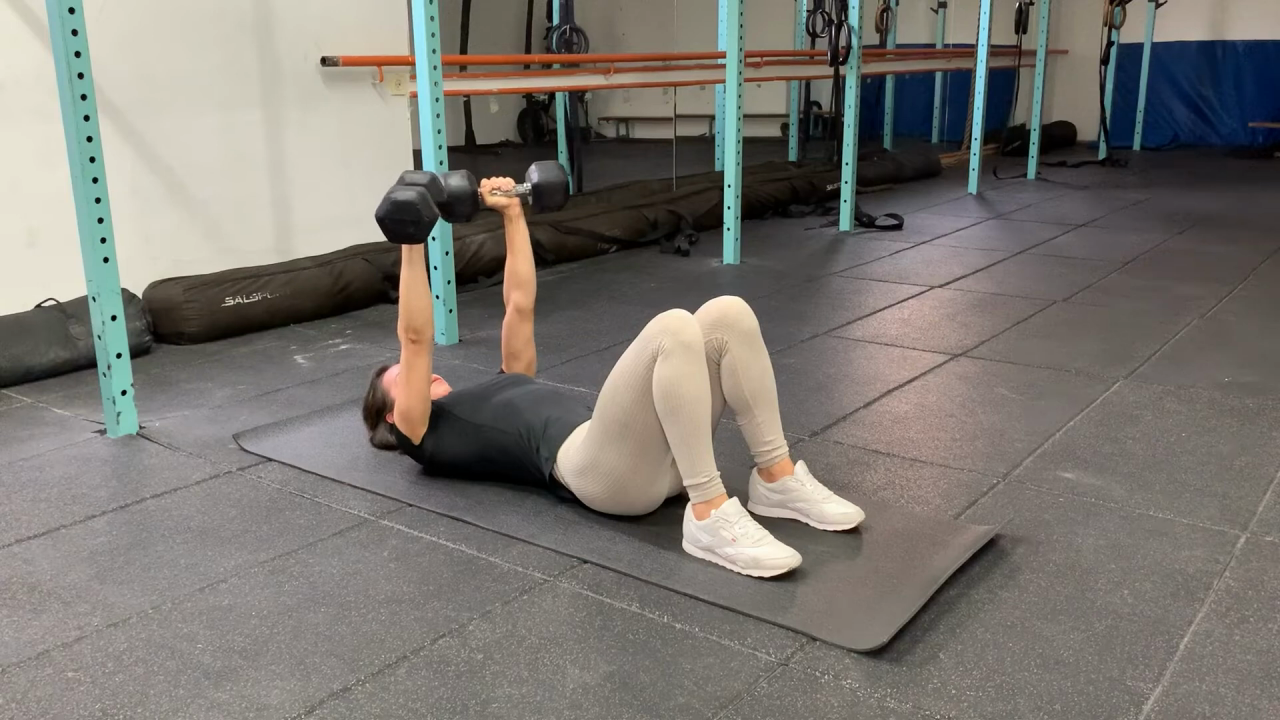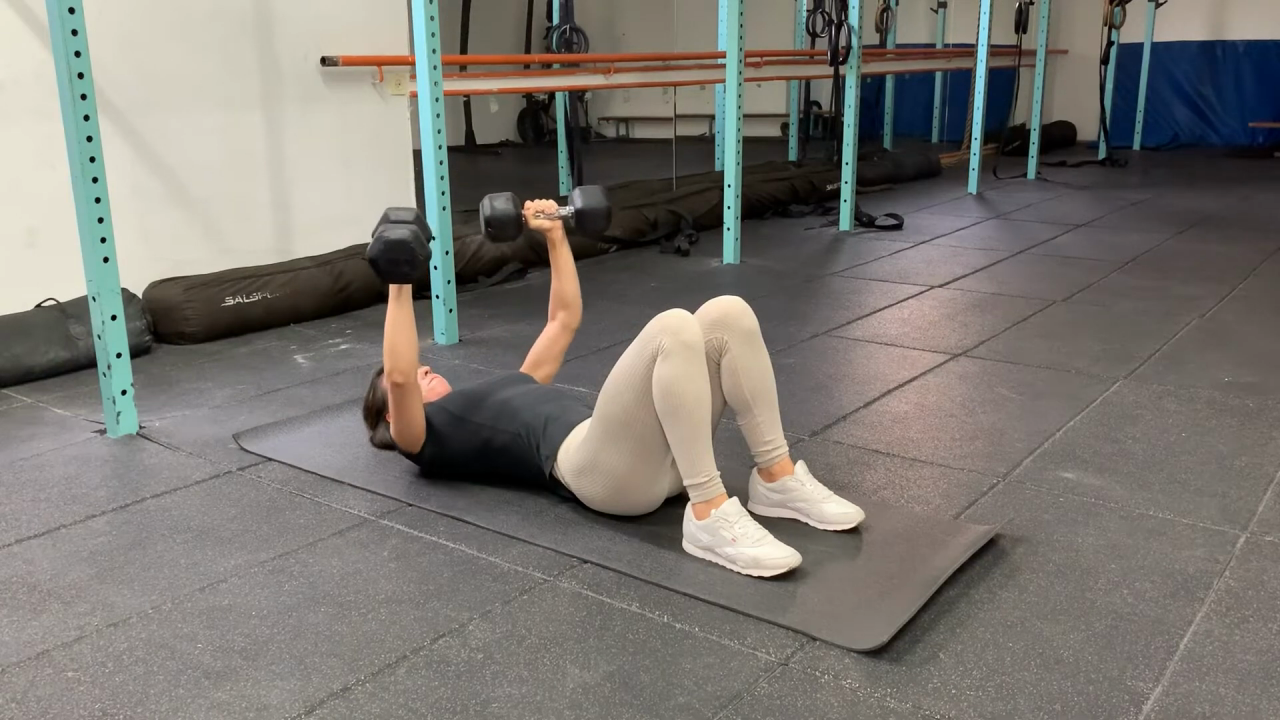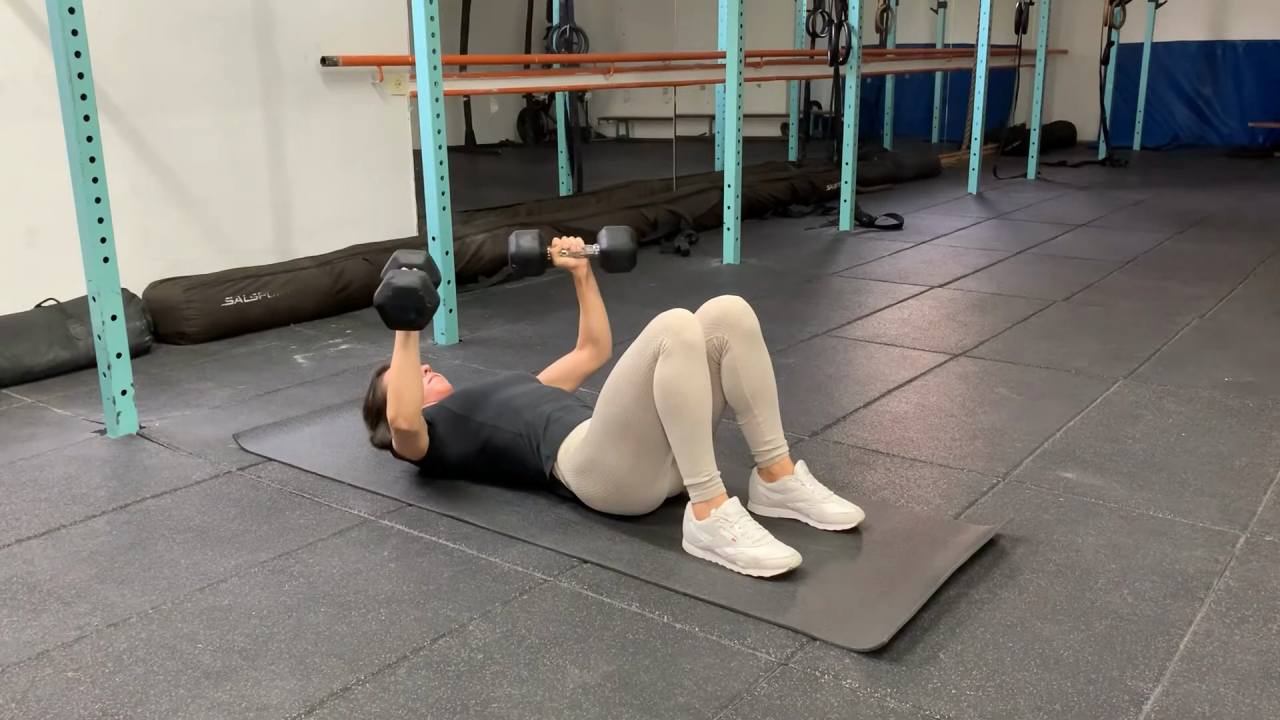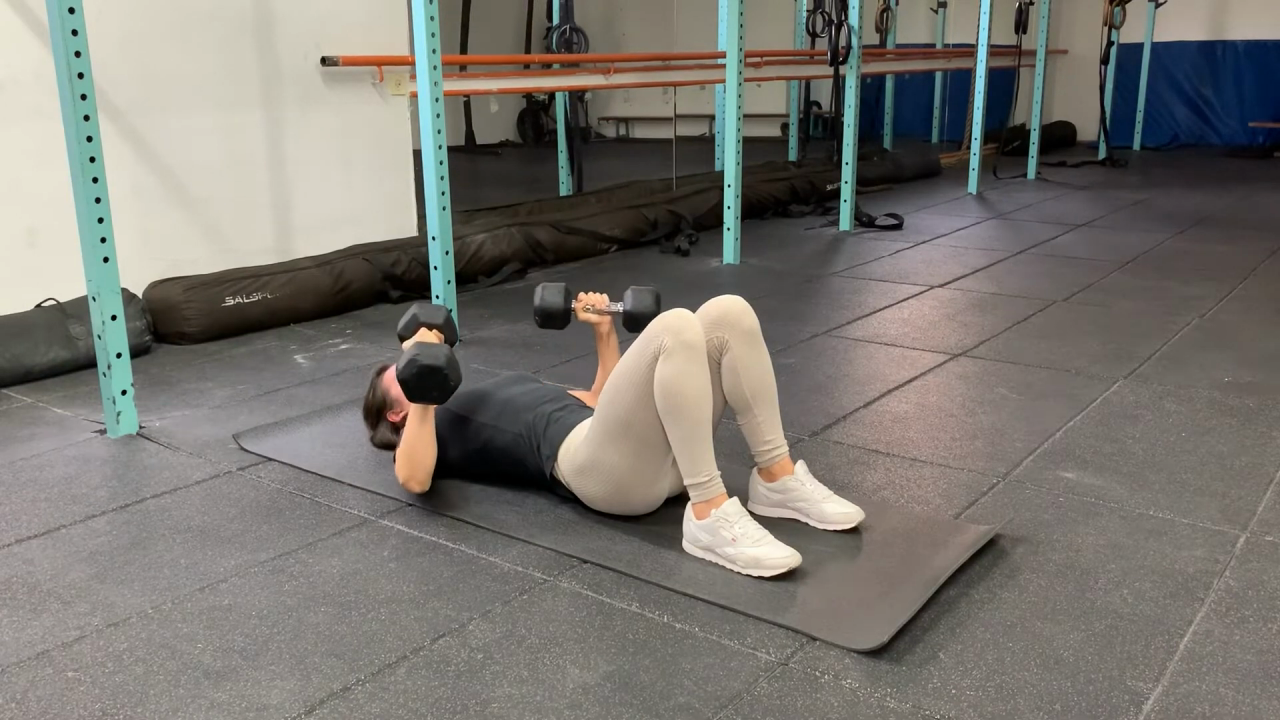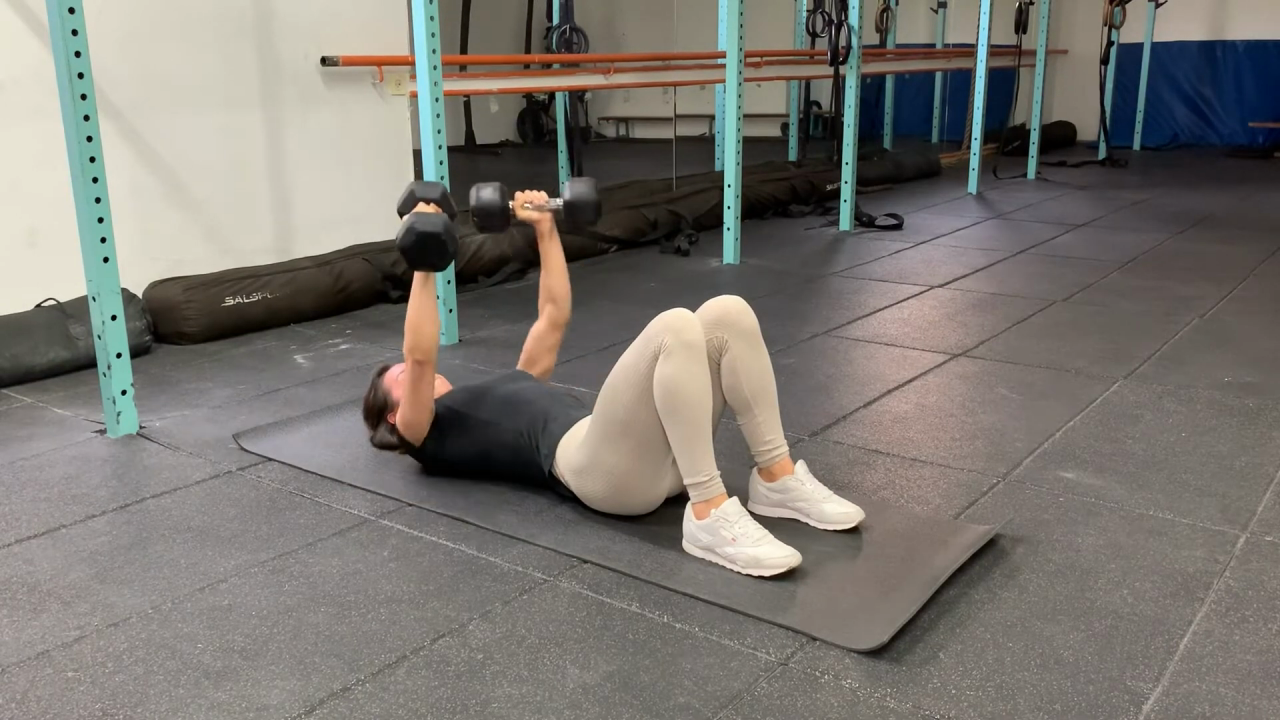
dt=1s
person 1, frame 1
left shoulder: (500, 389)
right shoulder: (426, 434)
left elbow: (519, 305)
right elbow: (415, 340)
left wrist: (512, 214)
right wrist: (412, 243)
left hip: (654, 454)
right hip: (597, 467)
left knee: (728, 313)
right knee: (674, 328)
left ankle: (777, 479)
right ankle: (710, 516)
person 1, frame 2
left shoulder: (507, 388)
right shoulder: (425, 438)
left elbow: (564, 319)
right elbow: (400, 376)
left wrist: (555, 235)
right wrist: (400, 284)
left hip: (653, 451)
right hip: (597, 466)
left knee: (727, 313)
right knee: (673, 328)
left ankle: (778, 478)
right ankle: (710, 515)
person 1, frame 3
left shoulder: (506, 390)
right shoulder: (428, 437)
left elbow: (593, 351)
right elbow: (403, 422)
left wrist: (581, 274)
right wrist: (406, 328)
left hip: (655, 454)
right hip: (594, 463)
left knee: (727, 313)
right knee: (674, 328)
left ankle: (778, 480)
right ankle: (710, 515)
person 1, frame 4
left shoulder: (499, 389)
right shoulder: (428, 427)
left elbow: (604, 397)
right elbow: (415, 479)
left wrist: (604, 331)
left hip: (653, 451)
right hip: (595, 465)
left knee: (728, 312)
right knee: (675, 327)
left ankle: (778, 480)
right ankle: (710, 516)
person 1, frame 5
left shoulder: (508, 386)
right shoulder: (431, 436)
left elbow: (554, 313)
right elbow: (421, 354)
left wrist: (545, 230)
right wrist: (423, 263)
left hip: (653, 453)
right hip: (597, 466)
left knee: (727, 312)
right knee: (674, 327)
left ankle: (777, 481)
right ankle: (710, 517)
